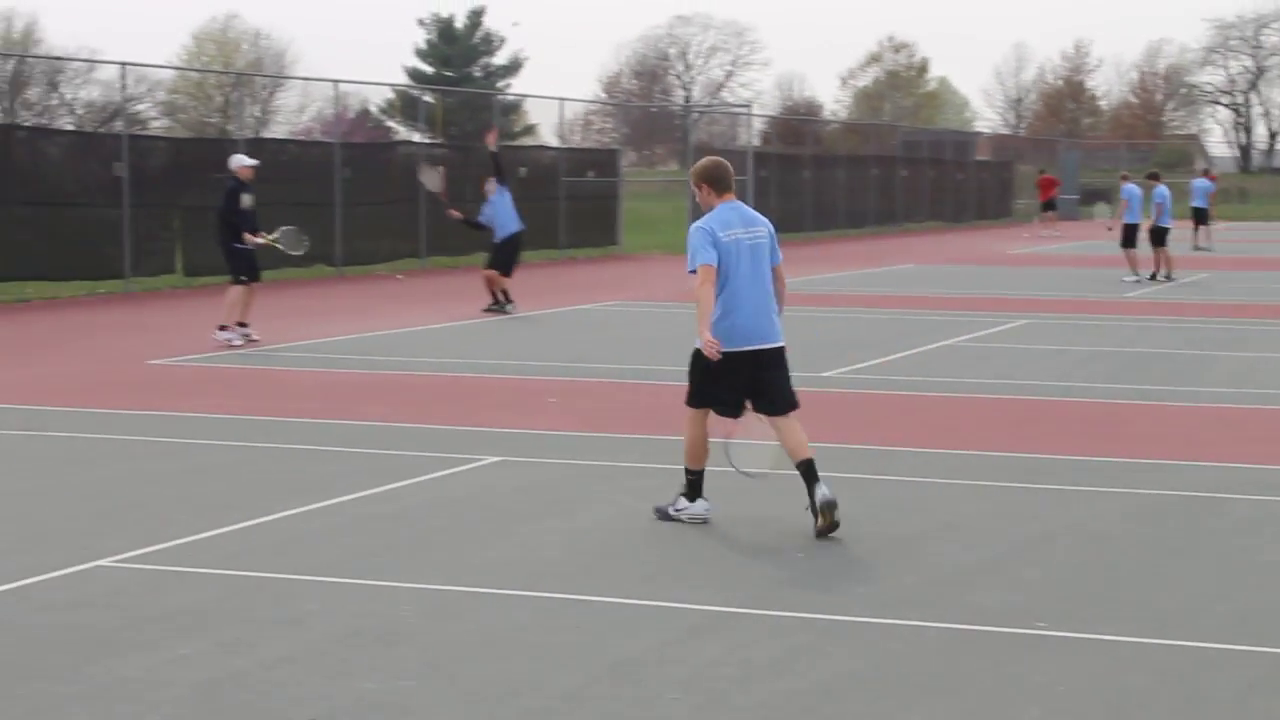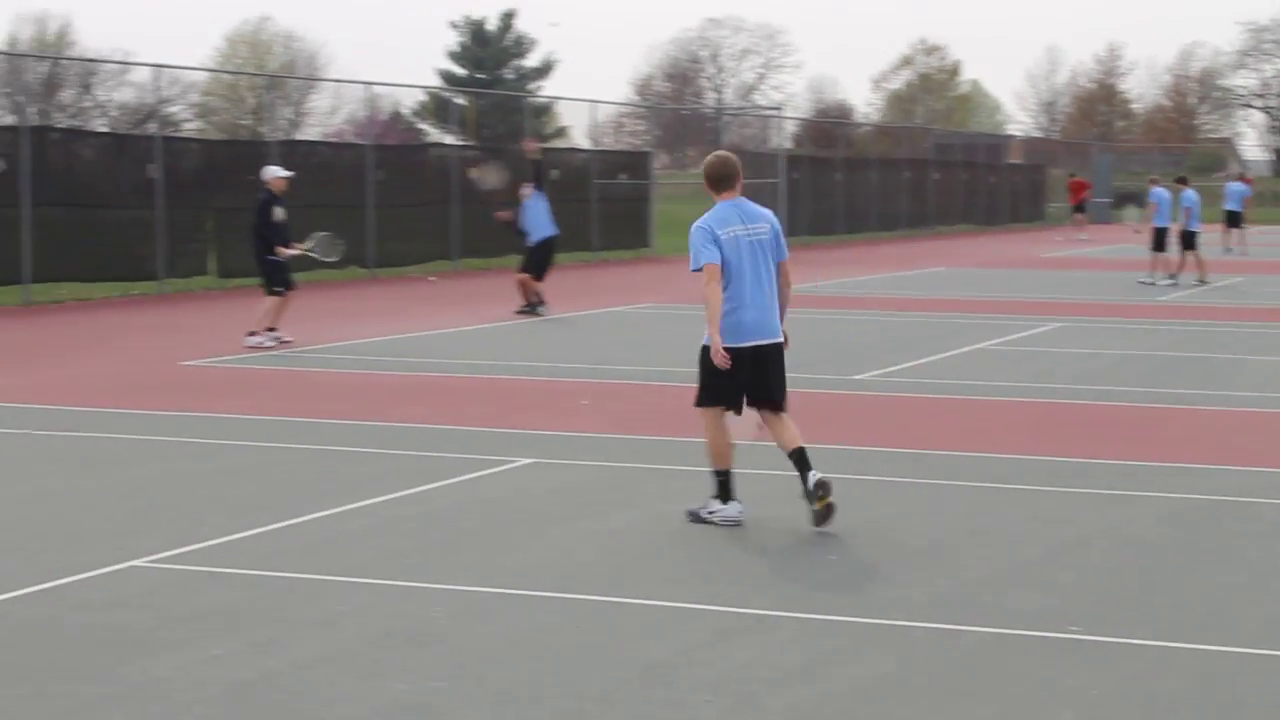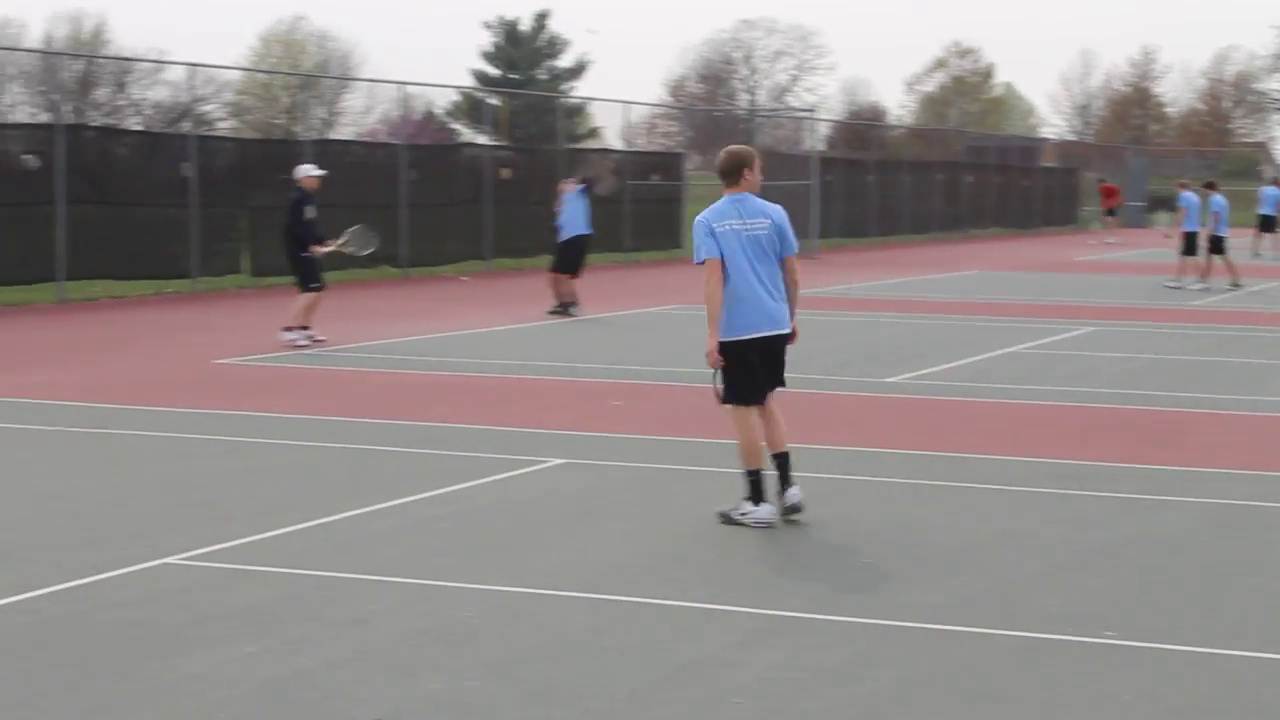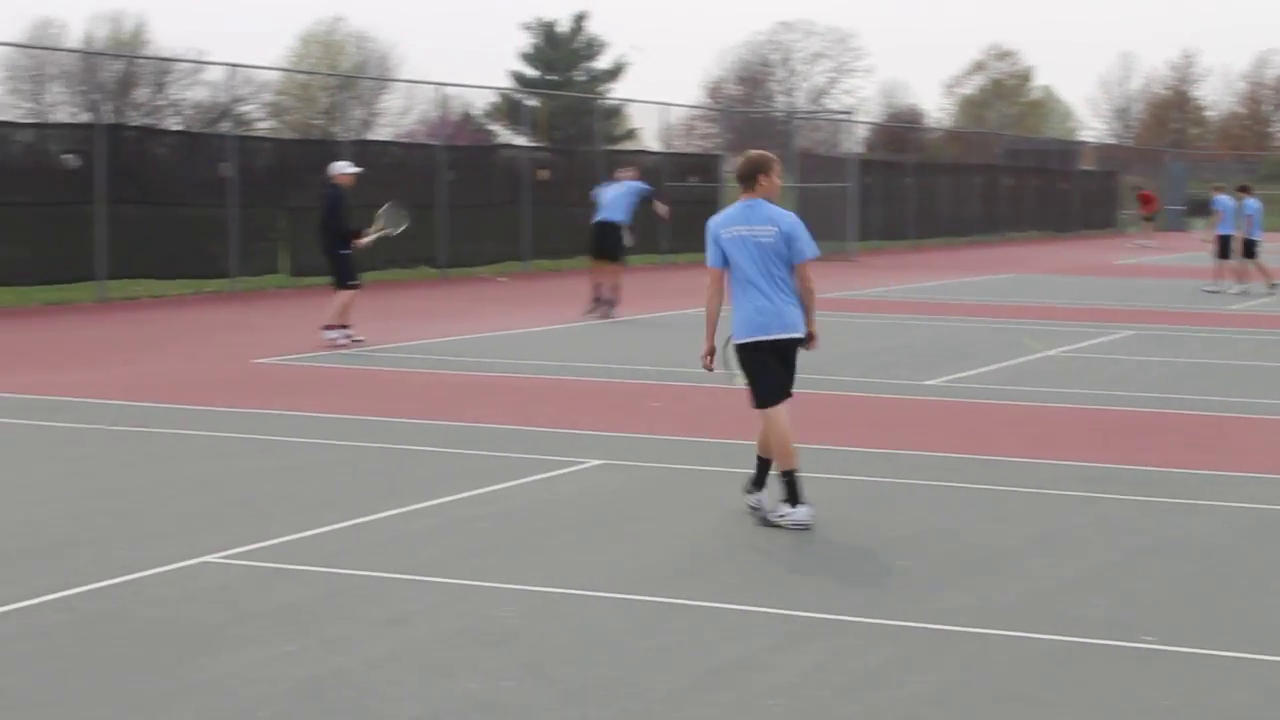
dt=0.1s
person 1, frame 1
left shoulder: (704, 229)
right shoulder: (762, 223)
left elbow: (706, 283)
right elbow: (779, 283)
left wrist: (705, 333)
left hip: (724, 341)
right hip: (768, 338)
left knee: (697, 412)
right knee: (784, 418)
left ankle: (693, 500)
right ankle: (817, 492)
person 1, frame 2
left shoulder: (705, 227)
right shoulder: (767, 219)
left elbow: (712, 283)
right elbow: (784, 279)
left wrist: (715, 336)
left hip: (730, 338)
right hip: (769, 334)
left knee: (712, 412)
right knee: (773, 415)
left ankle: (725, 501)
right ankle: (810, 478)
person 1, frame 3
left shoulder: (707, 220)
right shoulder: (774, 214)
left elbow: (713, 281)
right elbow: (792, 275)
left wrist: (712, 336)
right wrist: (789, 319)
left hip: (736, 330)
right hip: (774, 325)
left knee: (743, 410)
right knee: (766, 404)
left ankle: (757, 502)
right ankle: (787, 486)
person 1, frame 4
left shoulder: (718, 225)
right shoulder: (787, 221)
left elbow: (715, 287)
right elbow: (806, 282)
left wrist: (709, 339)
right wrist: (809, 325)
left hip: (752, 331)
right hip: (788, 329)
left knee: (772, 410)
right knee: (773, 406)
left ankle: (795, 503)
right ankle: (758, 486)
